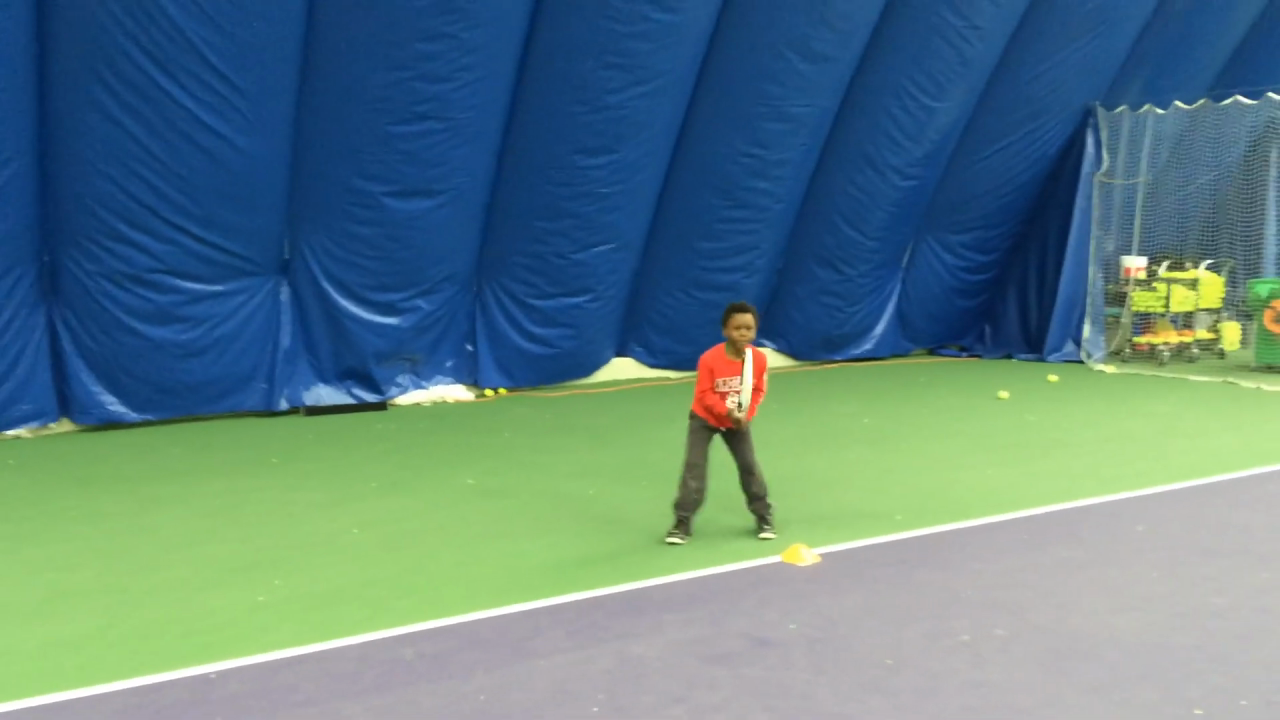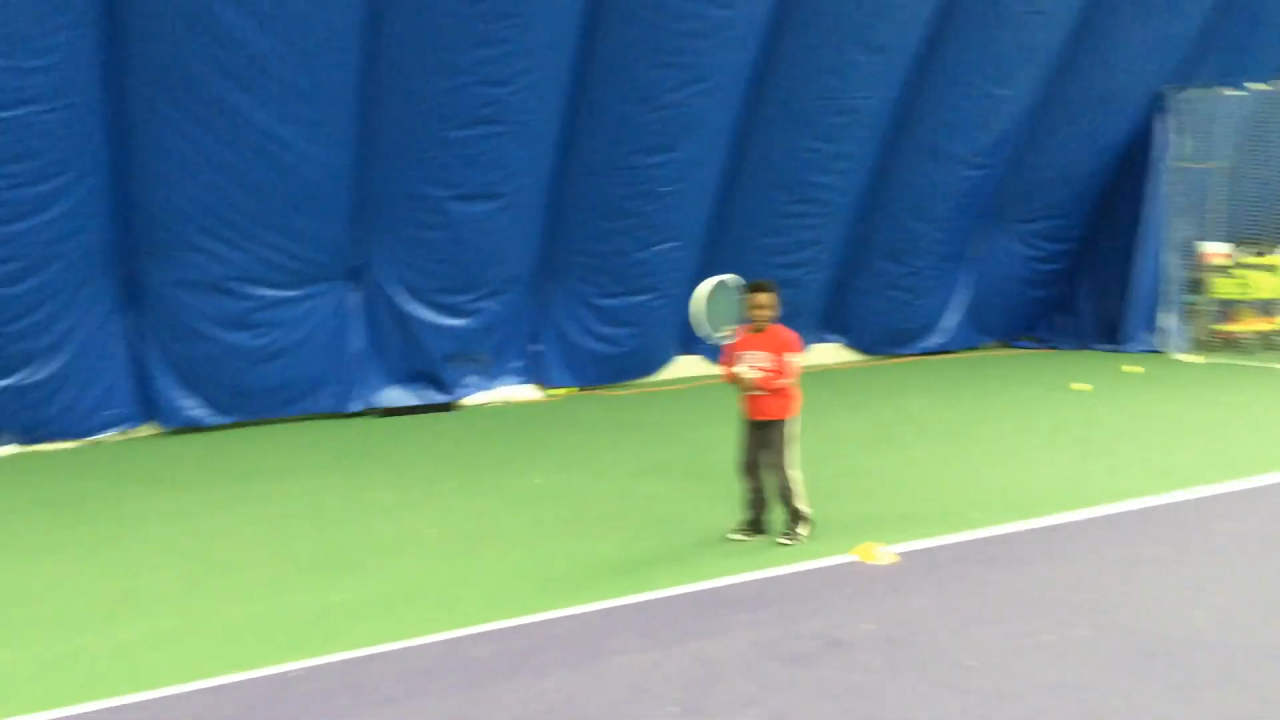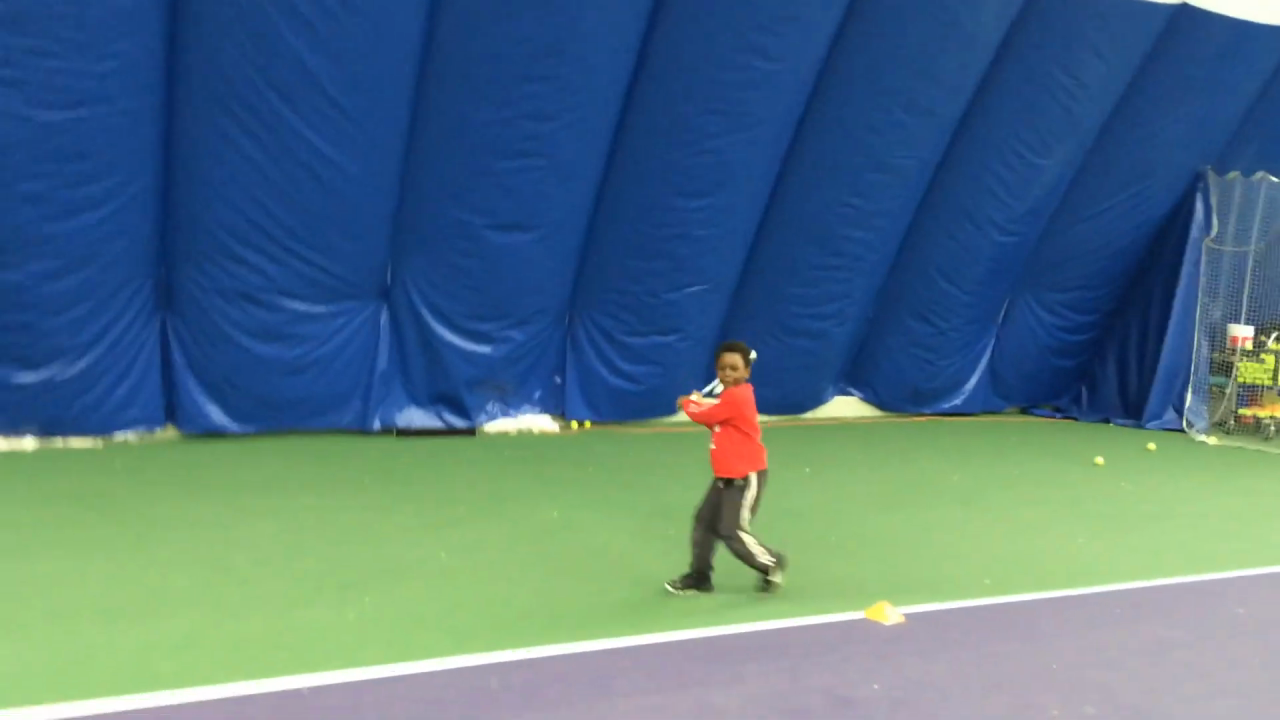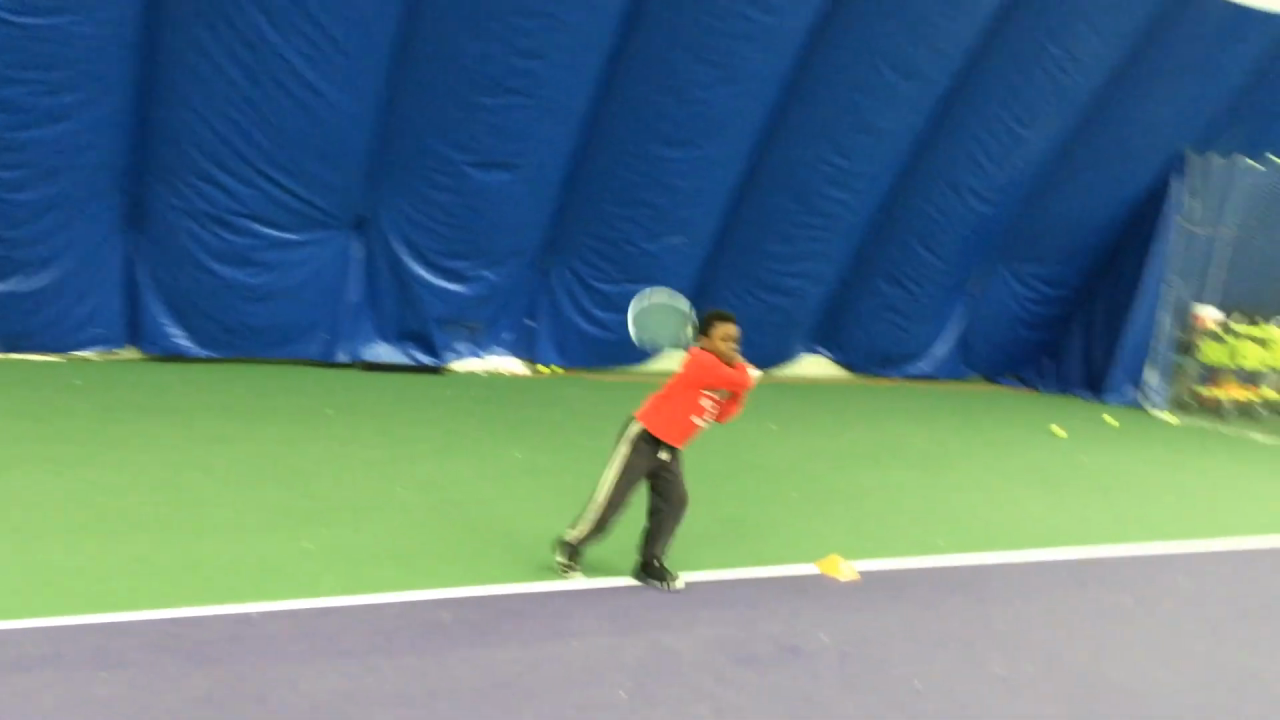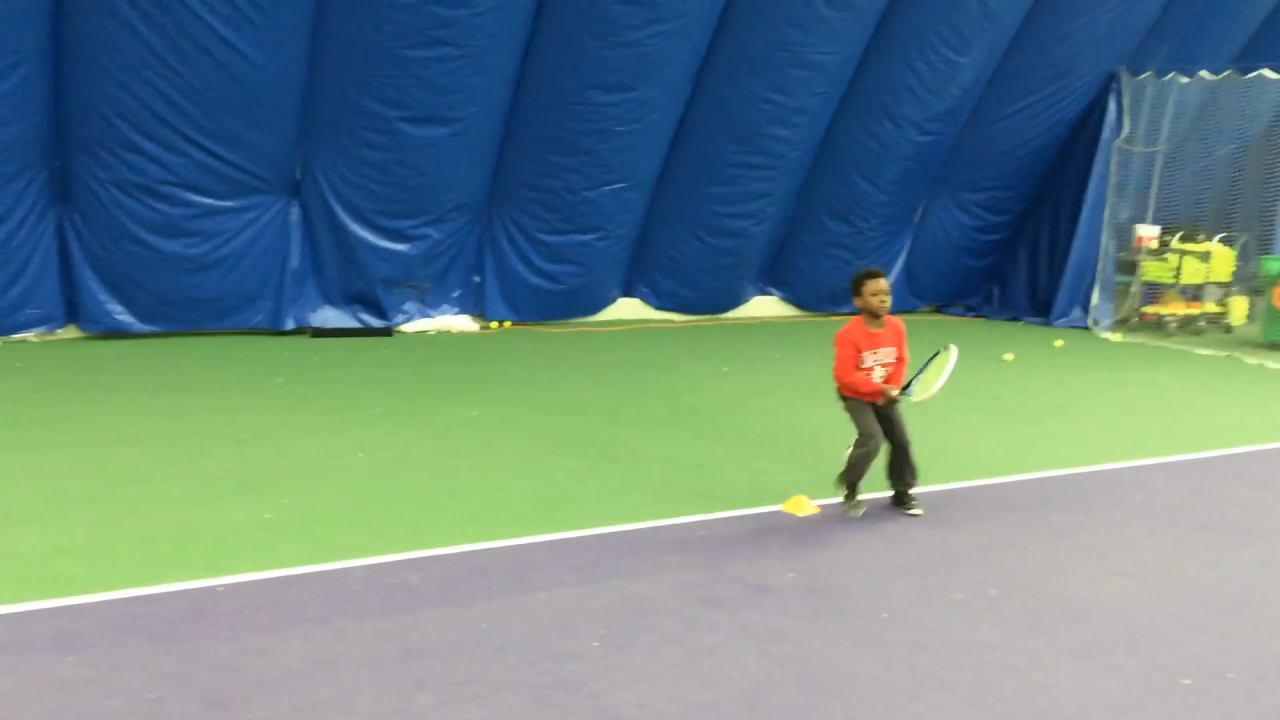
dt=1s
person 1, frame 1
left shoulder: (759, 359)
right shoulder: (709, 359)
left elbow: (758, 392)
right elbow: (704, 395)
left wrist: (745, 414)
right wrist: (727, 412)
left hip: (737, 421)
right hip: (704, 418)
left knee: (749, 467)
right knee: (694, 466)
left ankle: (763, 516)
right ankle: (683, 522)
person 1, frame 2
left shoulder: (786, 338)
right shoulder: (739, 337)
left elbow: (789, 377)
right elbow: (729, 365)
left wrist: (757, 382)
right wrist: (737, 377)
left hip: (781, 413)
right hip: (753, 412)
left knee: (781, 466)
right knee: (751, 465)
left ankle: (799, 518)
right ankle: (756, 519)
person 1, frame 3
left shoulder: (736, 397)
right shoulder: (731, 395)
left elbow: (703, 415)
right elbow: (713, 418)
left wrist: (686, 403)
right wrist: (696, 403)
left hip: (746, 476)
right hip: (726, 476)
left knee: (733, 530)
right knee: (704, 521)
left ankle: (770, 565)
right ankle: (699, 576)
person 1, frame 4
left shoulder: (721, 376)
right shoulder: (702, 362)
left elbow: (724, 414)
right elbow: (743, 381)
left wrist: (740, 374)
right wrist: (746, 372)
left hip: (668, 449)
right hip: (646, 438)
left knee: (673, 501)
right knee: (611, 498)
left ankle: (651, 563)
right ankle: (570, 546)
person 1, frame 5
left shoulder: (896, 327)
right shoulder: (848, 335)
left elbow: (901, 361)
right elbow: (845, 376)
left wrist: (894, 386)
right wrist: (880, 387)
left hip: (884, 397)
right hip: (855, 396)
left knee: (901, 443)
right knee: (871, 438)
left ankle: (903, 493)
right ankle: (850, 485)
